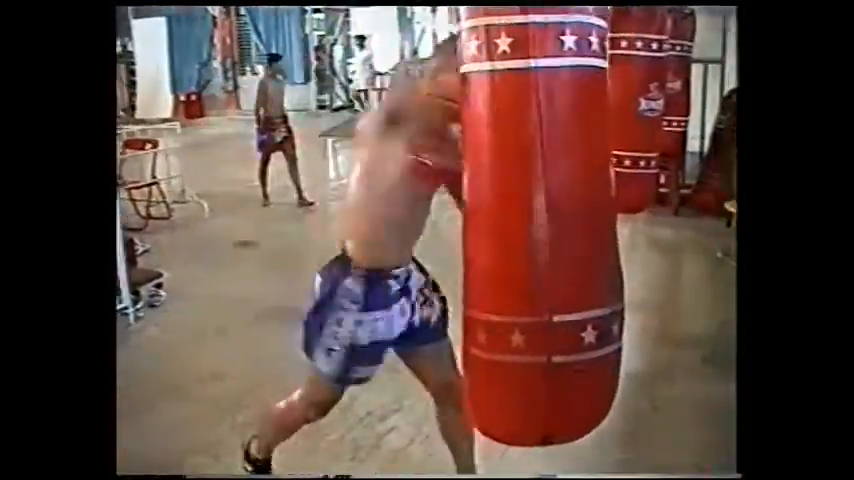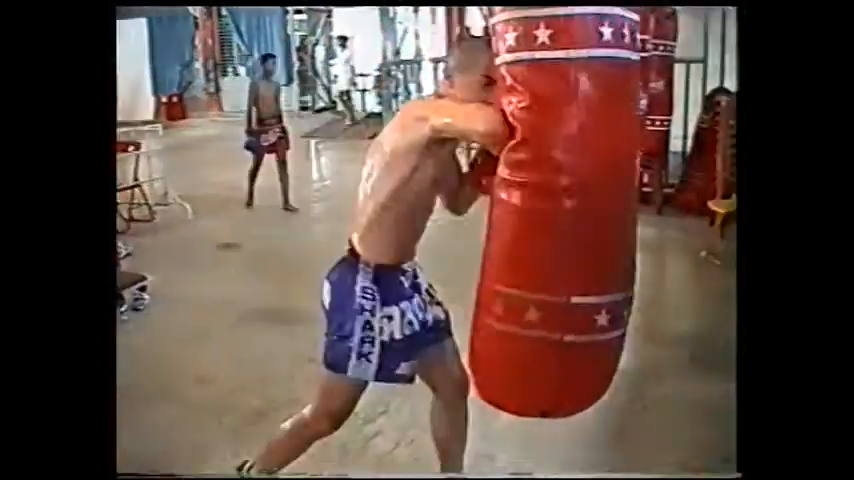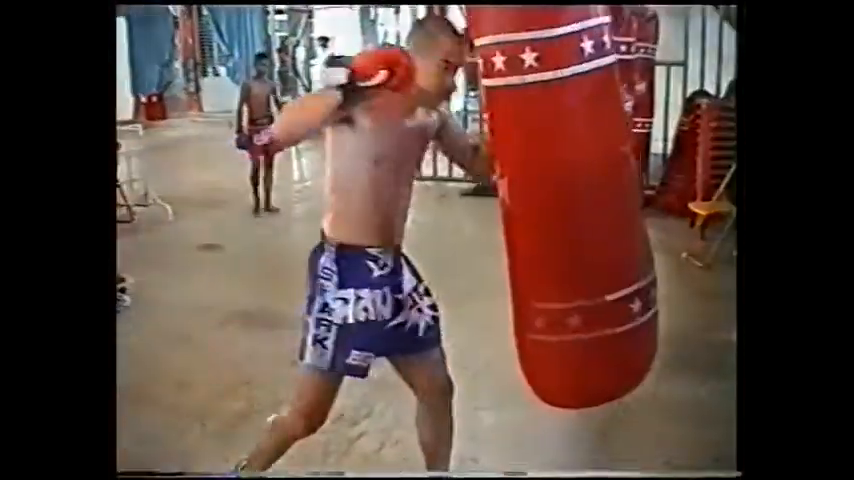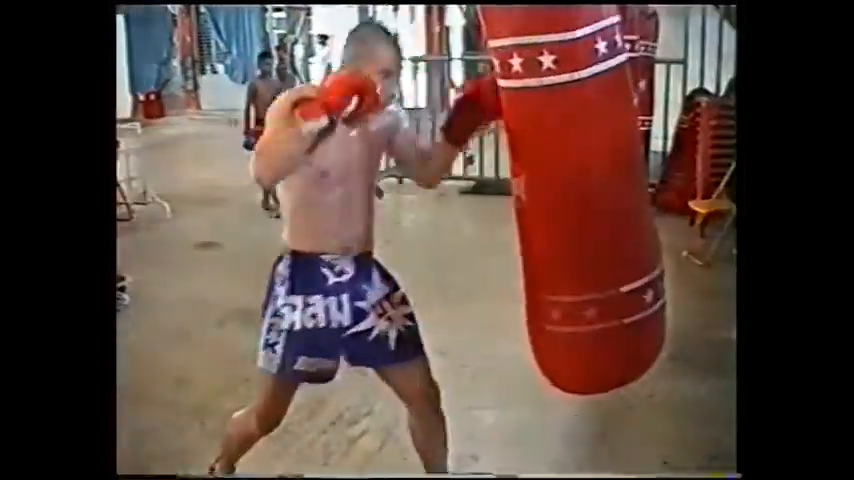
dt=0.2s
person 1, frame 1
left shoulder: (446, 136)
right shoulder: (405, 114)
left elbow: (468, 202)
left hip: (403, 277)
right hip: (359, 284)
left knee: (449, 387)
right knee: (317, 400)
right ankle: (256, 455)
person 1, frame 2
left shoulder: (444, 127)
right shoulder: (425, 114)
left elbow: (457, 203)
right elbow: (490, 126)
left wrist: (487, 165)
left hip: (403, 277)
right hip: (368, 284)
left knee: (453, 387)
right knee: (329, 412)
person 1, frame 3
left shoulder: (428, 113)
right shoulder: (353, 97)
left elbow: (480, 165)
right elbow: (279, 134)
right wrist: (351, 81)
left hip: (392, 270)
right hip: (341, 271)
left knee: (437, 390)
right knee: (309, 413)
left ankle: (438, 475)
right ankle: (244, 472)
person 1, frame 4
left shoulder: (384, 118)
right shoulder: (295, 106)
left elbow: (428, 173)
right elbow: (266, 172)
left wrist: (460, 127)
left hip: (365, 278)
right hip: (305, 278)
left knee: (423, 394)
right knee: (267, 411)
person 2, frame 1
left shoulder: (280, 82)
right shoulder: (264, 83)
right elbow: (258, 107)
right wrist: (260, 128)
left hip: (283, 123)
right hip: (269, 125)
left knee: (292, 159)
right knee: (265, 161)
left ankle: (301, 197)
right ankle: (265, 195)
person 2, frame 2
left shoulder: (276, 85)
right shoulder: (256, 84)
right elbow: (250, 108)
left wrist: (282, 125)
right wrist: (249, 131)
left hip: (278, 126)
right hip: (262, 127)
left knee: (283, 163)
right knee: (257, 163)
left ankle: (286, 202)
right ankle: (250, 195)
person 2, frame 3
left shoulder: (271, 85)
right shoulder: (248, 85)
left elbow: (279, 105)
right elbow: (240, 107)
right wrist: (239, 130)
left hip: (270, 126)
right hip: (254, 127)
left knee: (269, 166)
right knee: (256, 165)
left ankle: (268, 203)
right ankle: (256, 201)
person 2, frame 4
left shoulder: (277, 84)
right shoulder: (254, 84)
right elbow: (248, 107)
right wrist: (247, 130)
right hip: (261, 127)
left ankle: (266, 200)
right ankle: (276, 203)
